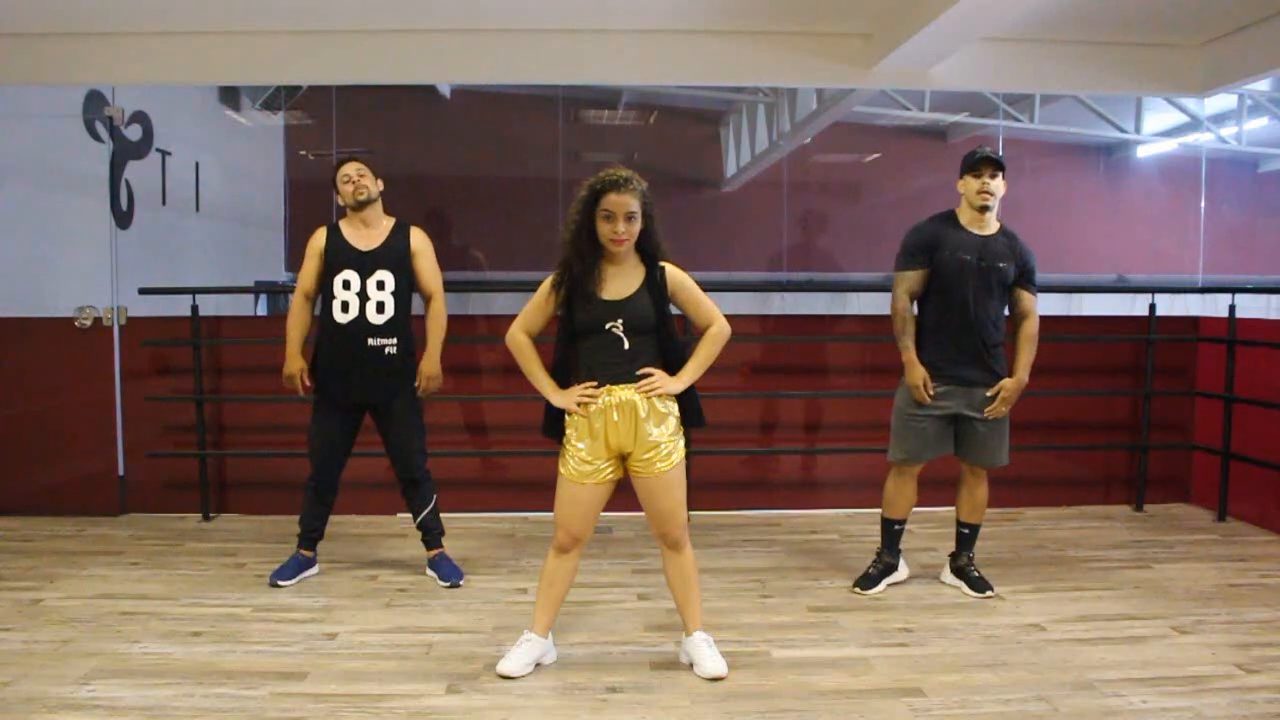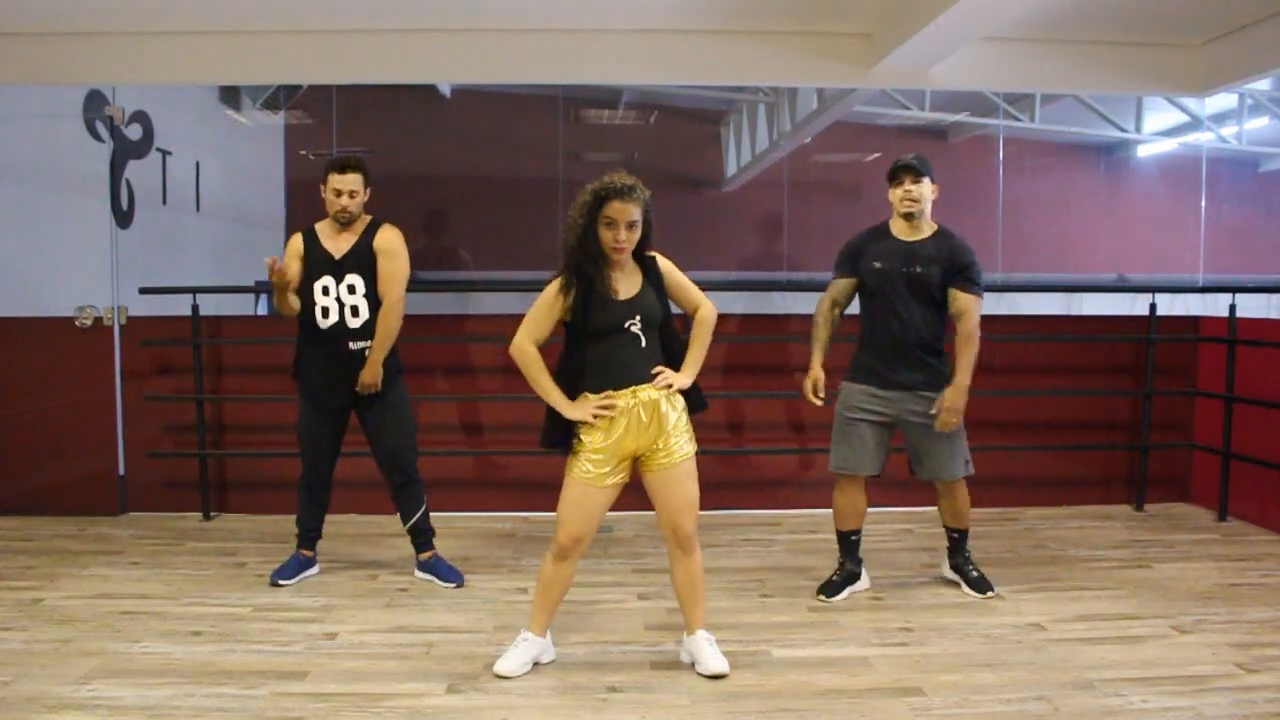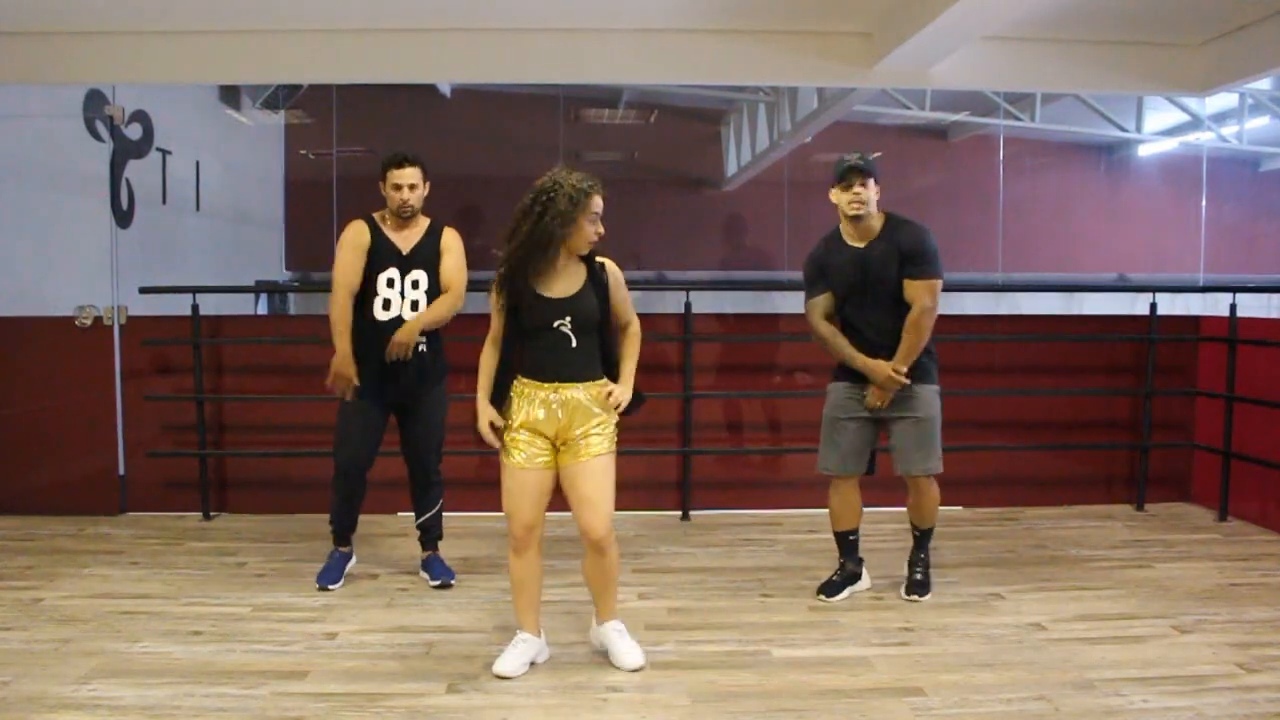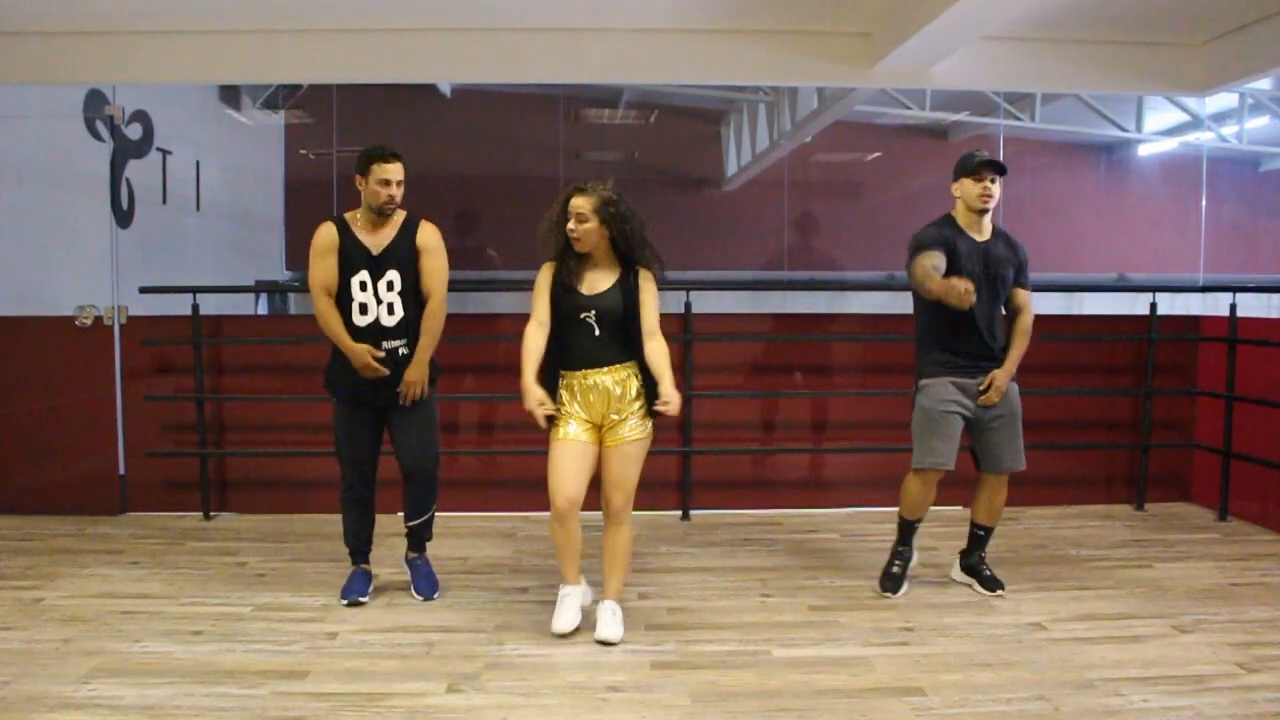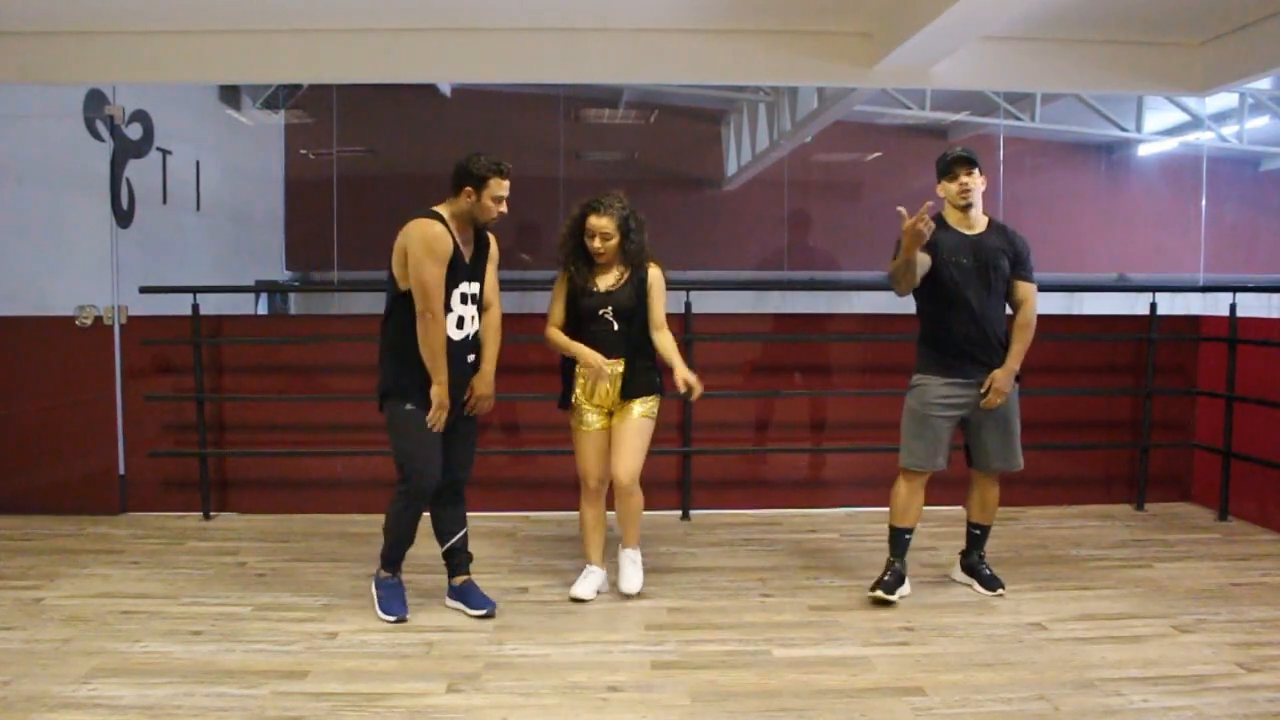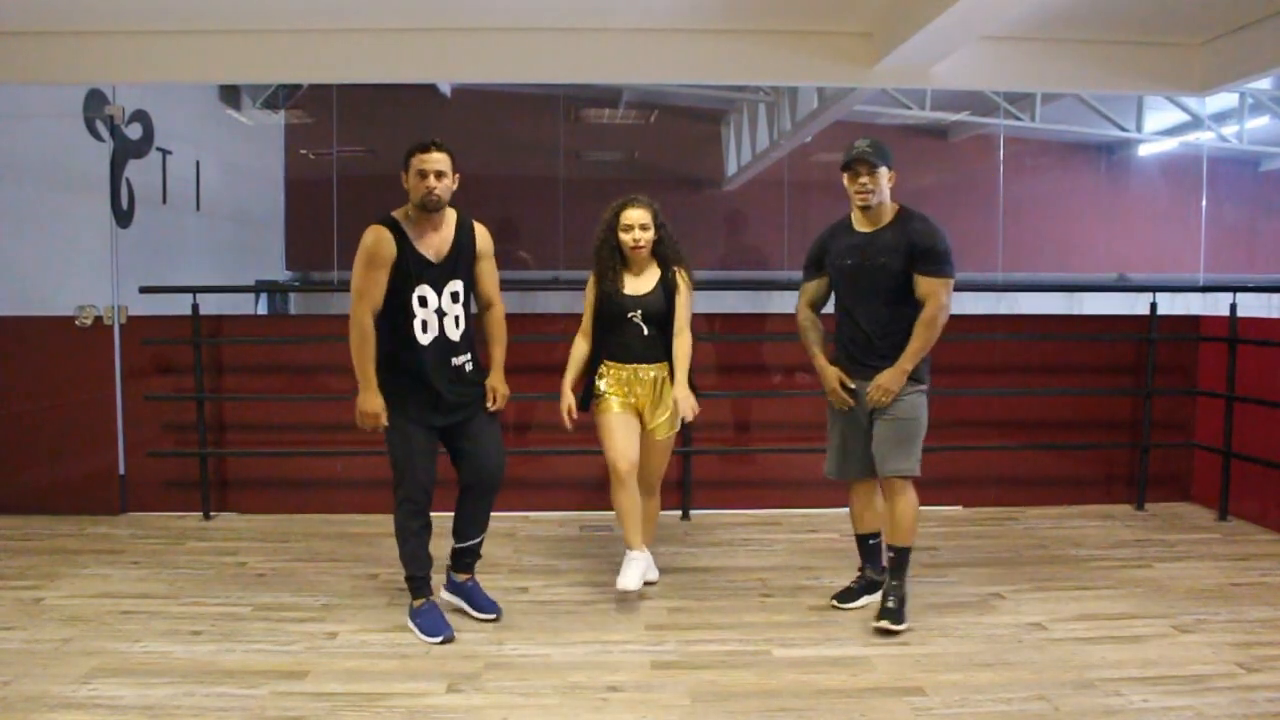
dt=0.7s
person 1, frame 1
left shoulder: (663, 275)
right shoulder: (569, 278)
left elbow: (718, 327)
right elbow: (518, 334)
left wrist: (681, 380)
right wrist: (553, 391)
left hip: (652, 418)
right hip: (588, 422)
left knee: (673, 534)
right knee: (567, 538)
left ankle: (696, 638)
right ankle: (537, 638)
person 1, frame 2
left shoulder: (656, 268)
right shoulder: (571, 286)
left elbow: (704, 312)
right elbow: (522, 346)
left wrist: (687, 374)
right wrist: (565, 407)
left hip: (665, 417)
right hip: (604, 424)
left knee: (684, 534)
right knee: (568, 540)
left ankle: (697, 637)
right ankle: (535, 638)
person 1, frame 3
left shoulder: (604, 272)
right shoulder: (513, 276)
left elbow: (629, 326)
right elbow: (495, 341)
left wrist: (625, 385)
right wrist: (485, 402)
left hip: (588, 412)
right hip: (527, 410)
left knee: (598, 532)
right knee: (523, 531)
left ankle: (608, 625)
right ankle: (529, 636)
person 1, frame 4
left shoulder: (639, 278)
right shoulder: (553, 272)
left elbow: (652, 336)
right elbow: (536, 328)
left wrist: (667, 385)
right wrist: (529, 381)
left hip: (626, 397)
right hip: (573, 397)
left knee: (617, 506)
right knee: (563, 502)
left ankle: (611, 603)
right ankle: (572, 589)
person 1, frame 5
left shoulder: (647, 273)
right shoulder: (571, 275)
left elbow: (659, 330)
right elbow: (553, 329)
left wrist: (679, 367)
right wrist: (582, 352)
left hip: (635, 385)
right hip: (587, 385)
left knee: (625, 477)
right knee: (592, 482)
left ankle: (630, 552)
right ankle: (593, 567)
person 1, frame 6
left shoulder: (675, 277)
right shoulder: (602, 278)
left elbow: (682, 334)
right elbow: (586, 335)
left wrist: (680, 385)
right wrist: (568, 386)
left hip: (660, 384)
right hip: (613, 383)
left knee: (652, 481)
right knee: (623, 469)
left ankle: (643, 549)
right ankle: (633, 555)
person 2, frame 1
left shoulder: (1016, 250)
right shoulder: (929, 234)
left elbow: (1027, 317)
right elbow: (902, 299)
left wrist: (1019, 376)
right wrist: (911, 362)
left hip: (986, 382)
right hip: (929, 376)
left knee: (977, 470)
right knee: (906, 464)
left ankle: (961, 562)
right ankle: (889, 558)
person 2, frame 2
left shoulder: (956, 252)
right shoulder: (862, 246)
left elbow: (967, 321)
right elbow: (830, 304)
left wrist: (960, 385)
right wrist: (816, 362)
left hip: (929, 383)
right hip: (865, 381)
left knee: (951, 477)
right knee: (848, 475)
left ankle: (959, 559)
right ankle: (850, 566)
person 2, frame 3
left shoulder: (912, 238)
right shoulder: (822, 255)
left elbow: (924, 309)
right elbow: (818, 321)
left wrist: (894, 370)
right wrist: (869, 366)
left hip: (911, 378)
right hip: (851, 379)
left knee: (920, 474)
right knee: (842, 474)
left ankle: (919, 557)
right ankle: (850, 566)
person 2, frame 4
left shoulder: (1011, 250)
right shoulder: (935, 236)
left elbow: (1023, 312)
right elbow: (924, 275)
left wrist: (1007, 369)
right wrist: (943, 288)
left hip: (996, 376)
right hip: (942, 375)
left knee: (997, 473)
right knee: (928, 467)
left ankle: (972, 559)
right ankle: (901, 551)
person 2, frame 5
left shoulder: (1010, 241)
right shoulder: (926, 237)
left elbow: (1026, 308)
right elbow: (903, 282)
left wrist: (1009, 369)
right wrist: (908, 247)
left hip: (994, 377)
right hip: (937, 376)
left knee: (989, 472)
right knee: (914, 469)
left ankle: (972, 559)
right ankle: (897, 564)
person 2, frame 6
left shoulder: (921, 233)
right shoulder: (830, 240)
left elbow: (936, 306)
right elbow: (807, 305)
left wrist: (901, 369)
right wrist: (821, 364)
left hip: (901, 377)
right hip: (848, 377)
left knee: (896, 477)
right knee: (860, 477)
left ankle: (897, 583)
right ankle: (872, 575)
person 3, frame 1
left shoulder: (412, 238)
right shoulder: (324, 238)
left elbow: (435, 298)
right elbow: (303, 298)
left wrist: (432, 355)
right wrist: (293, 352)
left hip: (395, 376)
right hip: (335, 376)
left knee: (413, 468)
right knee: (323, 468)
left ankle: (436, 553)
right ankle: (305, 553)
person 3, frame 2
left shoulder: (386, 238)
right shoulder: (301, 242)
left elbow: (393, 304)
right elbow: (291, 309)
left wrist: (375, 363)
right wrist: (279, 285)
left hip: (377, 372)
right hip: (319, 376)
left knee: (402, 466)
right knee: (315, 469)
left ankle: (426, 555)
right ankle: (305, 553)
person 3, frame 3
left shoulder: (446, 238)
right shoulder: (360, 232)
left elbow: (455, 295)
right elbow: (343, 294)
left wrist: (414, 326)
right wrist: (342, 356)
left hip: (423, 371)
right hip: (368, 371)
left knee: (425, 467)
right knee: (350, 462)
left ankle: (430, 552)
right ankle: (342, 548)
person 3, frame 4
left shoulder: (424, 233)
right shoulder: (330, 234)
left elbow: (436, 301)
right elbow: (321, 300)
left wrist: (420, 364)
right wrist: (350, 349)
left hip: (407, 372)
right hip: (353, 377)
left knee: (421, 466)
right knee: (356, 477)
left ankle: (416, 553)
right ankle: (361, 566)
person 3, frame 5
left shoulder: (486, 242)
right shoulder: (425, 232)
left elbow: (490, 309)
right elbow: (428, 313)
left wrist: (487, 373)
right wrist: (438, 385)
left hip: (459, 383)
right hip: (412, 383)
left knee: (453, 484)
right knee: (420, 481)
left ankle: (459, 579)
right ankle: (388, 572)
person 3, frame 6
left shoulder: (475, 234)
right shoulder: (381, 240)
left elbow: (491, 305)
right elbow: (364, 318)
left wrist: (497, 371)
right wrist: (367, 389)
left hip: (465, 384)
right hip: (406, 391)
left knee: (487, 474)
right knee: (415, 494)
left ankle: (463, 574)
right ankle: (420, 599)
